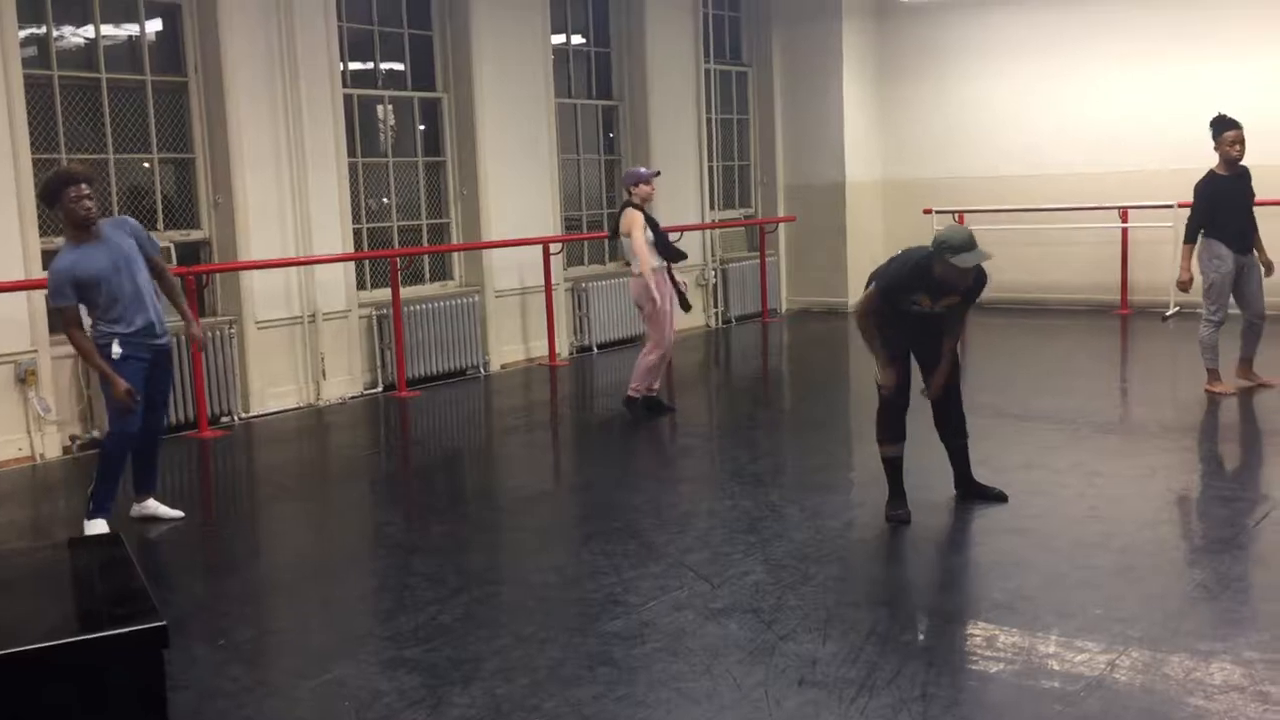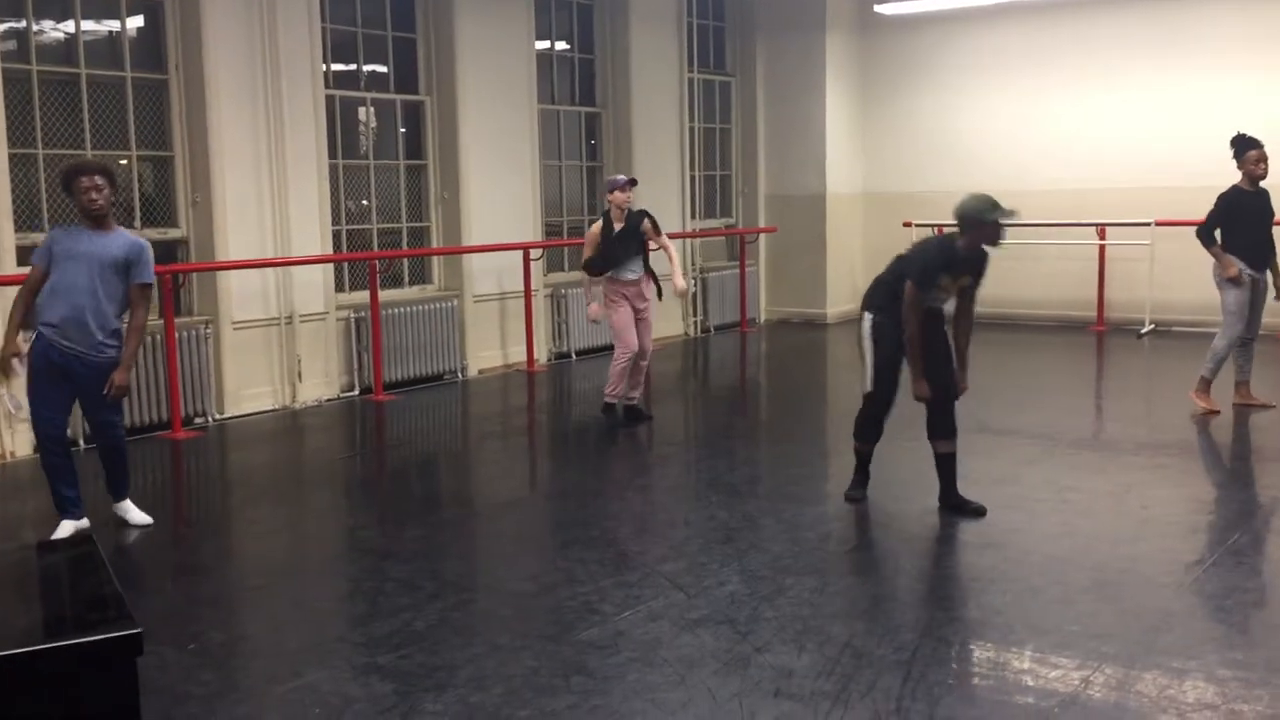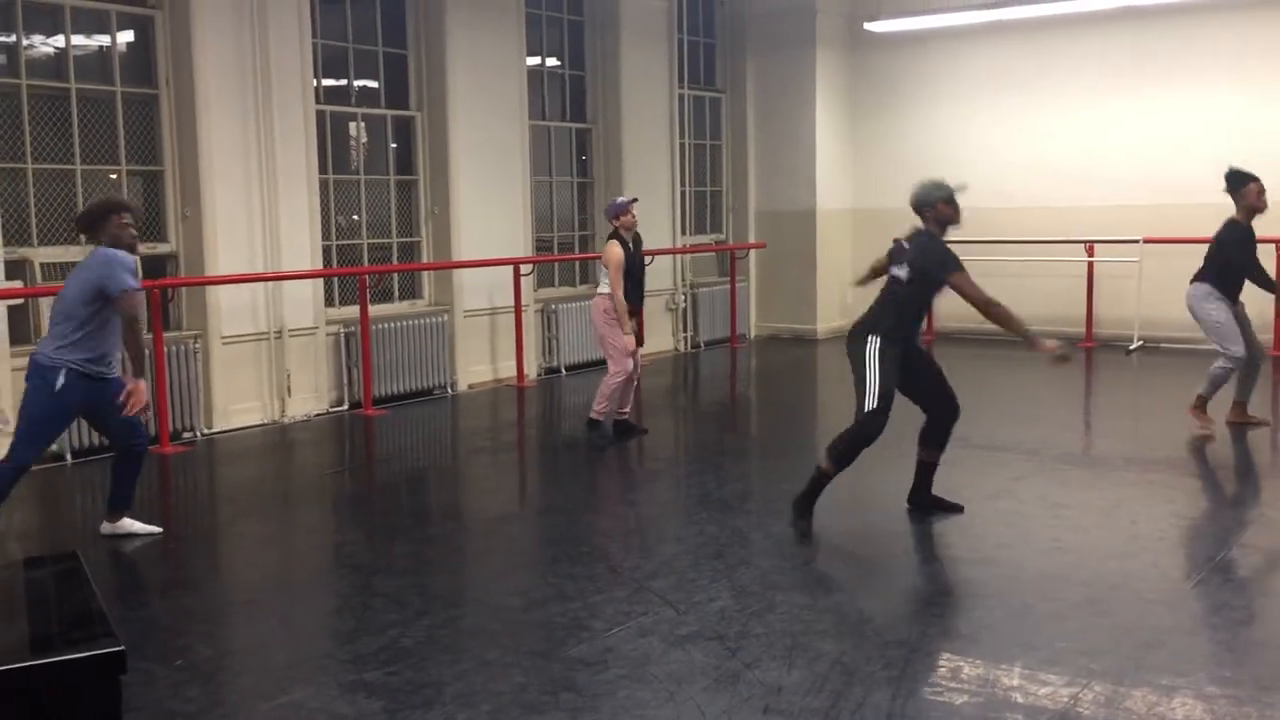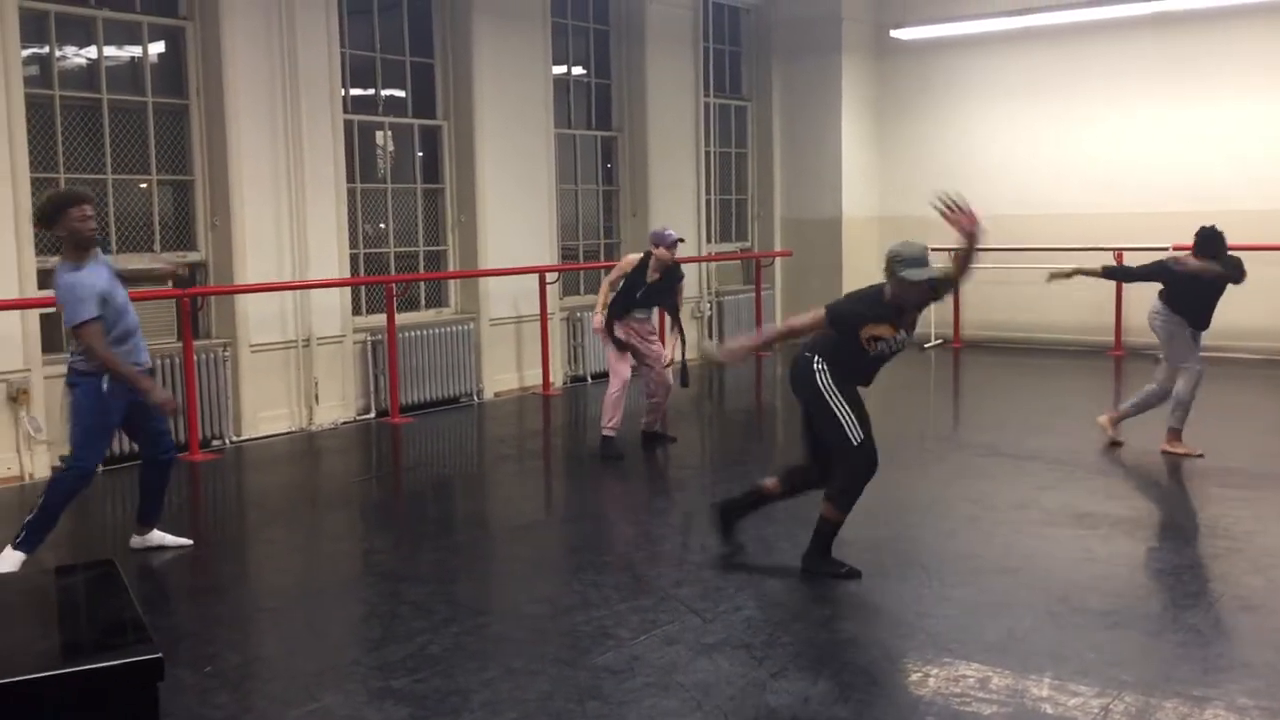
dt=1s
person 1, frame 1
left shoulder: (126, 229)
right shoulder: (64, 266)
left elbow: (161, 273)
right elbow: (74, 329)
left wrist: (189, 320)
right wrist: (110, 377)
left hip: (157, 343)
right hip: (121, 349)
left knee: (152, 426)
right knee: (124, 429)
left ankle: (143, 499)
right ankle: (97, 514)
person 1, frame 2
left shoulder: (134, 247)
right shoulder: (58, 239)
left elbow: (139, 310)
left wrist: (125, 366)
left hip: (99, 356)
right hip: (49, 349)
left knee: (109, 434)
right knee: (49, 435)
left ankle: (121, 500)
right ankle: (71, 515)
person 1, frame 3
left shoulder: (101, 266)
right shoulder: (112, 260)
right elbow: (131, 318)
left wrist: (127, 381)
right wrist: (138, 378)
left hip: (97, 376)
right hip: (57, 373)
left knee: (135, 442)
left ankle: (115, 518)
person 1, frame 4
left shoulder: (93, 255)
right shoulder: (72, 281)
right elbow: (94, 348)
right wrist: (148, 388)
left hip: (134, 371)
right hip: (100, 380)
left knee: (162, 451)
right knee: (82, 467)
left ankle: (144, 531)
person 2, frame 1
left shoulder: (975, 279)
right shoulder: (906, 270)
left elbow: (954, 324)
right elbow: (863, 314)
left wrist: (943, 371)
right wrist: (885, 367)
left hip: (931, 318)
right hip: (886, 316)
left knee: (948, 394)
right knee: (895, 397)
left ankle: (965, 482)
right ankle: (895, 494)
person 2, frame 2
left shoulder: (976, 259)
right shoulder: (930, 255)
left elbow: (964, 314)
right elbow: (910, 320)
left wrist: (961, 369)
right wrist: (917, 377)
left hip: (927, 315)
right hip: (884, 316)
left knee: (943, 399)
right knee: (879, 400)
left ankle: (949, 493)
right ankle: (860, 476)
person 2, frame 3
left shoulder: (913, 242)
right shoulder: (937, 253)
left elbow: (881, 266)
right elbow: (984, 303)
left wrist: (866, 277)
right wrist: (1037, 342)
left hip: (900, 341)
right hip: (874, 339)
left knee: (946, 408)
right knee: (870, 424)
left ankle: (921, 493)
right ankle: (806, 499)
person 2, frame 4
left shoulder: (922, 291)
right shoulder: (859, 305)
left elbow: (957, 273)
right elbow: (797, 324)
left wrist: (971, 240)
right wrist: (744, 346)
left hip: (832, 378)
right hip: (817, 371)
left knee: (823, 470)
right knee: (860, 461)
left ankle: (733, 508)
right ankle: (818, 553)
person 3, frame 1
left shoulder: (1244, 175)
right shoulder: (1208, 184)
left elbow: (1248, 217)
right elbow: (1194, 225)
left wrist: (1262, 253)
right wrist: (1185, 267)
left hip: (1245, 254)
right hip: (1219, 253)
left knee: (1256, 315)
right knee: (1214, 317)
left ankle: (1245, 367)
right ankle: (1213, 379)
person 3, frame 2
right shoulder: (1231, 197)
right elbow: (1204, 232)
right wrist: (1225, 265)
right hip: (1236, 269)
left knee: (1249, 335)
right knee: (1233, 331)
left ankle: (1242, 392)
right ankle: (1202, 389)
person 3, frame 3
left shoulder: (1241, 229)
right shoulder: (1237, 233)
right elbow: (1255, 273)
left hip: (1225, 298)
right hip: (1207, 296)
left knee: (1255, 354)
right knee: (1235, 354)
left ankle: (1238, 411)
right ankle: (1199, 406)
person 3, frame 4
left shoulder: (1226, 265)
right shoulder: (1172, 267)
left elbow: (1237, 274)
right elbow: (1124, 273)
left wrist: (1203, 267)
right wrist: (1075, 271)
left hip: (1191, 327)
right hip: (1168, 318)
left knee: (1165, 386)
right knee: (1192, 369)
left ankle: (1113, 418)
right ankle: (1172, 439)
person 4, frame 1
left shoulder: (640, 214)
right shoulder: (633, 216)
right elbow: (641, 253)
left wrist: (674, 277)
right wrist: (652, 289)
left hip: (660, 279)
right hip: (649, 283)
left knee: (663, 343)
right knee: (657, 345)
left ankle: (650, 395)
right ankle: (633, 396)
person 4, frame 2
left shoulder: (641, 221)
right shoulder: (598, 229)
left elbow: (668, 247)
right elbow: (588, 267)
left wrist: (678, 276)
right wrist: (591, 301)
left hip: (641, 288)
right hip: (615, 292)
left knee: (644, 350)
right knee: (628, 347)
left ankle: (631, 403)
right ankle: (610, 402)
person 4, frame 3
left shoulder: (635, 240)
right shoulder: (616, 249)
right elbow: (617, 294)
left wrist: (633, 322)
right wrist: (627, 332)
left hip: (625, 308)
right hip: (608, 308)
left knee: (634, 366)
right knee: (622, 367)
left ankle: (621, 420)
right ankle: (596, 420)
person 4, frame 4
left shoulder: (674, 277)
right shoulder: (633, 262)
left elbow: (675, 315)
right elbow: (607, 283)
left wrist: (671, 346)
right wrist: (599, 312)
left hip: (645, 327)
right hip: (618, 324)
left knee: (662, 381)
right knee: (621, 376)
left ankle: (651, 431)
right ankle: (608, 437)
